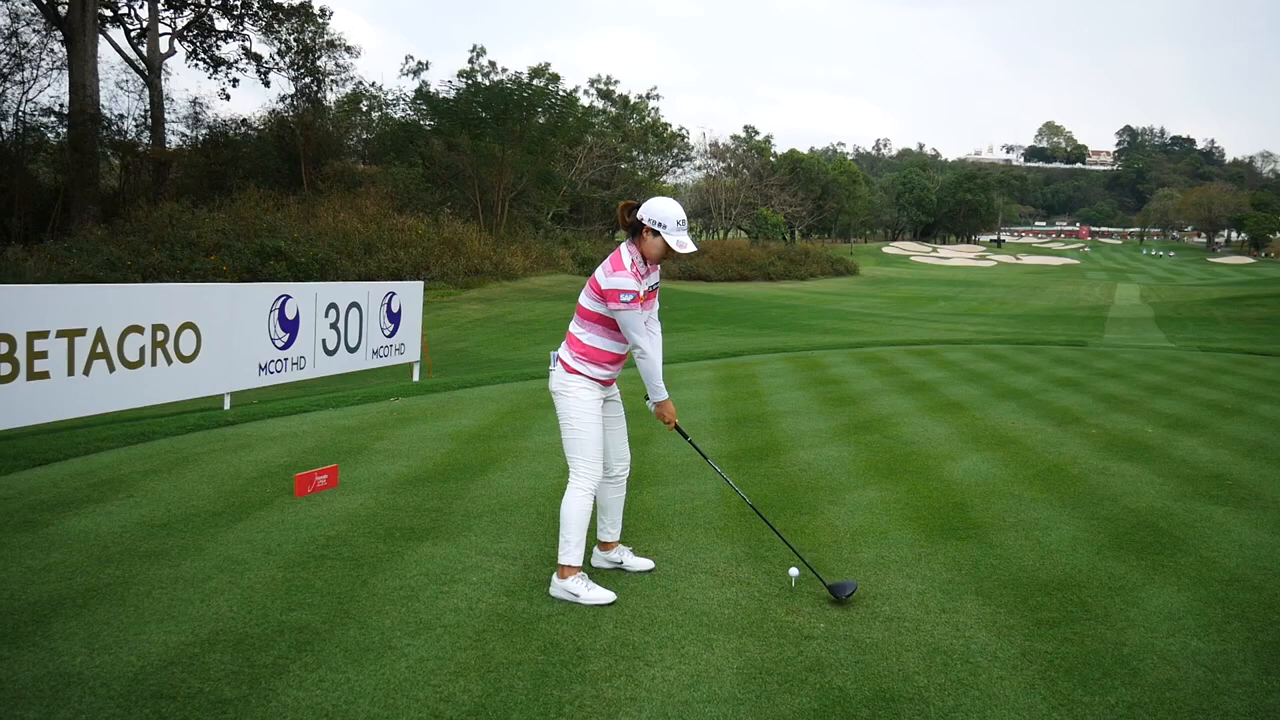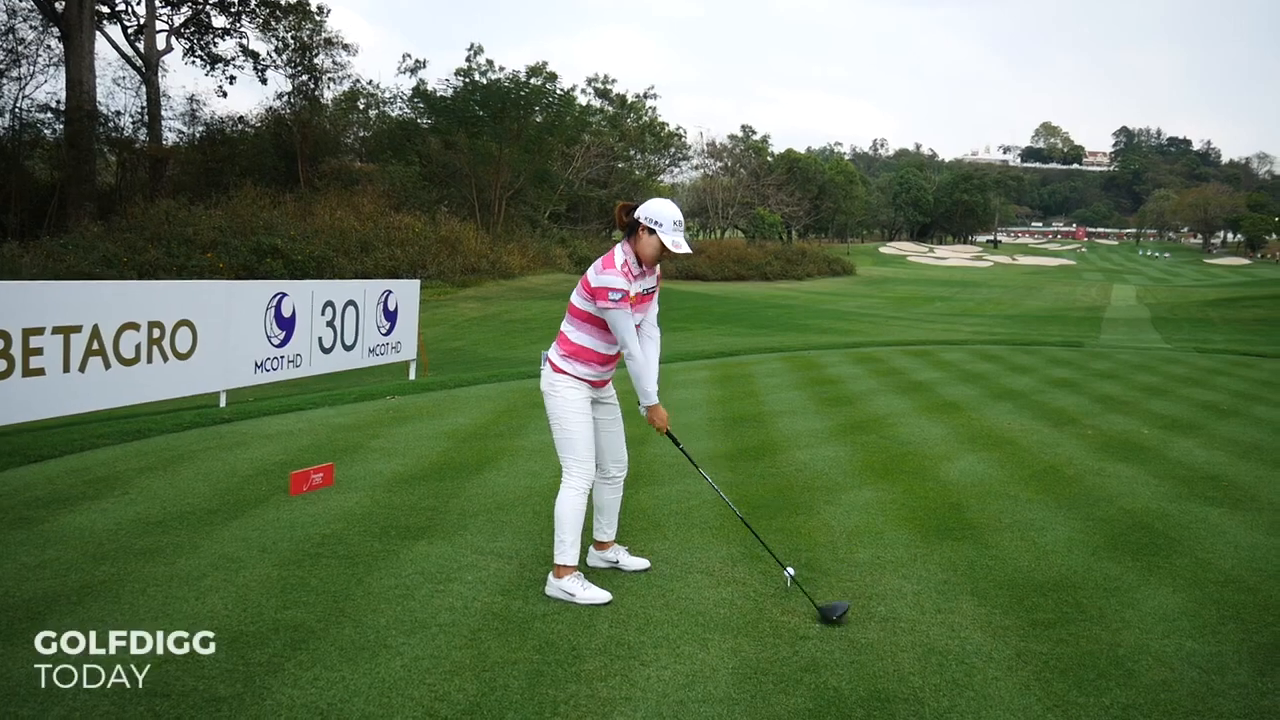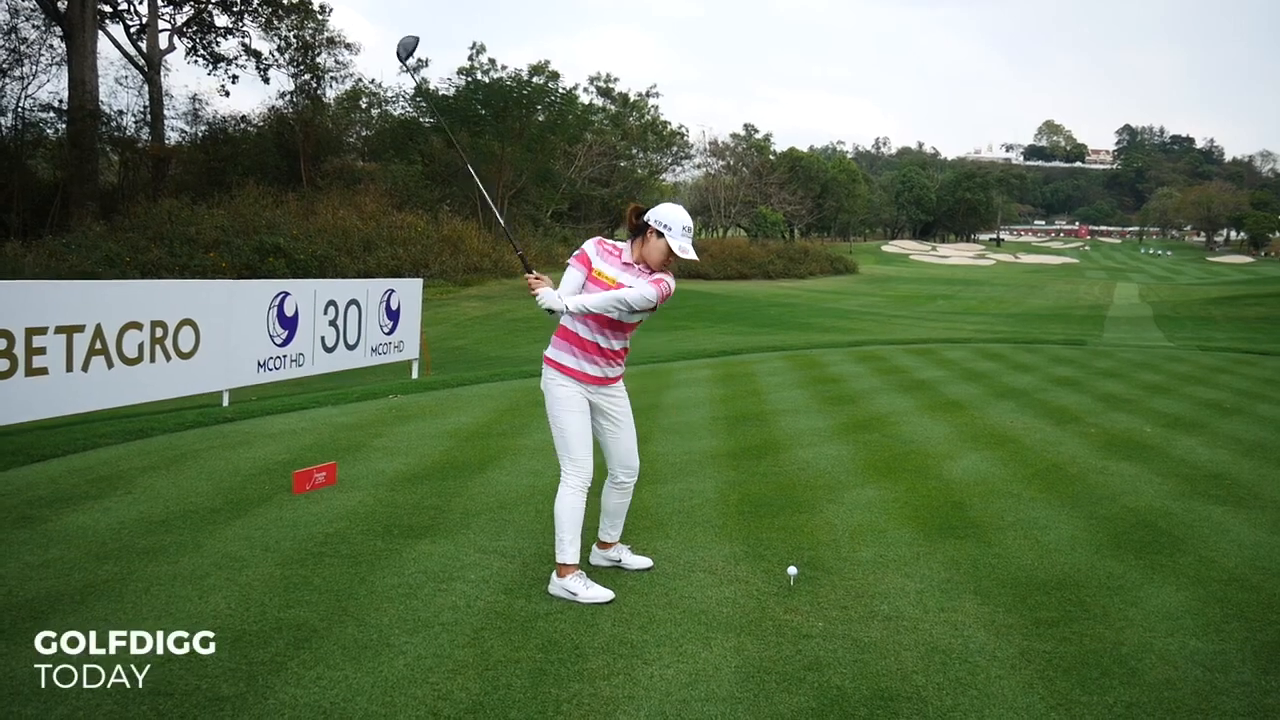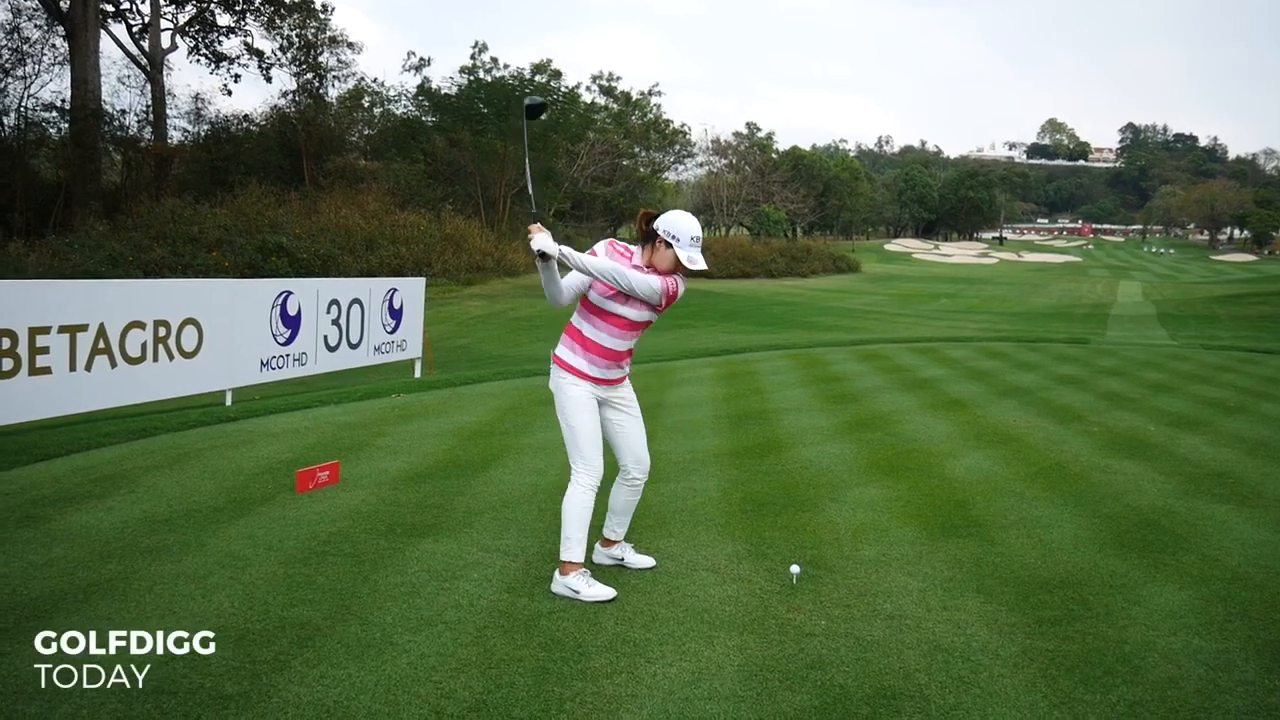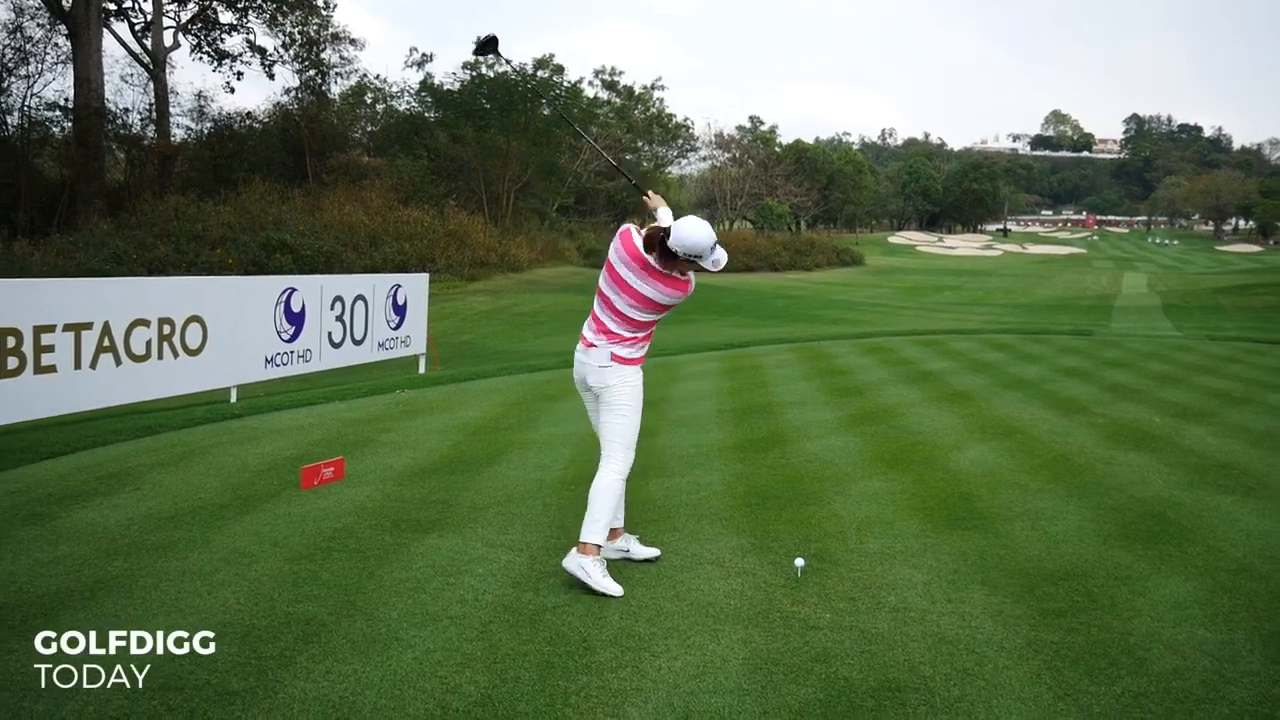
dt=0.4s
person 1, frame 1
left shoulder: (648, 266)
right shoulder: (620, 276)
left elbow: (653, 329)
right elbow: (640, 344)
left wrist: (656, 391)
right wrist: (661, 398)
left hip: (603, 381)
right hip: (577, 380)
left knee: (617, 466)
right knee: (586, 475)
left ankle: (608, 548)
right ankle: (567, 575)
person 1, frame 2
left shoulder: (650, 272)
right shoulder: (609, 274)
left elbow: (649, 334)
right elbow: (629, 345)
left wrist: (651, 393)
right wrist: (652, 403)
left hip: (601, 382)
right hip: (567, 379)
left knee: (614, 466)
right knee: (580, 475)
left ankle: (603, 547)
right ankle: (563, 574)
person 1, frame 3
left shoulder: (662, 283)
right shoulder: (596, 250)
left elbow: (619, 300)
right elbow: (560, 296)
left wrist: (563, 301)
right wrist: (548, 293)
left hip: (609, 384)
right hip: (565, 377)
left knee: (626, 471)
right knee: (578, 474)
left ankle: (607, 546)
right ankle: (565, 574)
person 1, frame 4
left shoulder: (671, 285)
right shoulder: (610, 254)
left elbow: (621, 278)
right elbow: (558, 296)
left wrist: (559, 250)
right wrist: (546, 257)
left hip: (613, 381)
right hip: (577, 376)
left knee: (637, 467)
right knee: (587, 473)
left ankle: (610, 544)
right ankle: (569, 572)
person 1, frame 5
left shoulder: (628, 238)
right shoulder: (682, 287)
left wrist: (663, 214)
right wrist: (663, 210)
left hip: (588, 360)
right hip: (620, 372)
left knee: (615, 454)
right knee: (616, 464)
left ankle: (614, 537)
right ankle: (586, 551)
